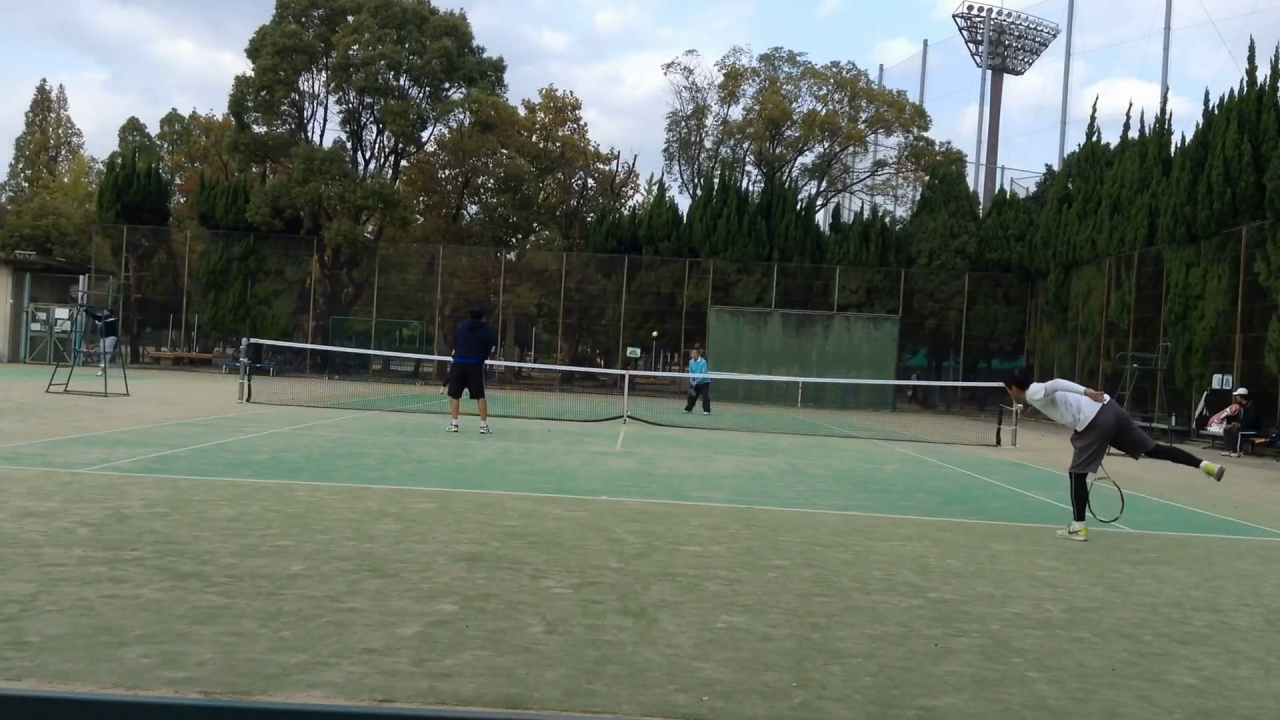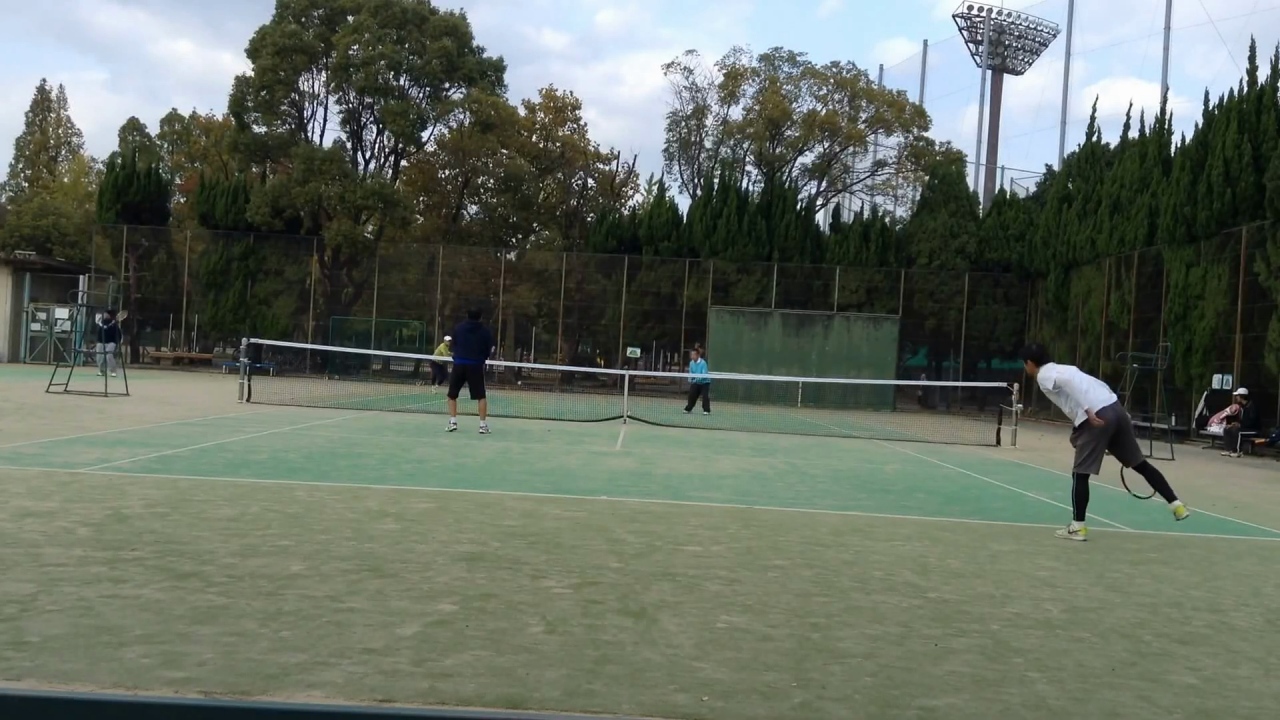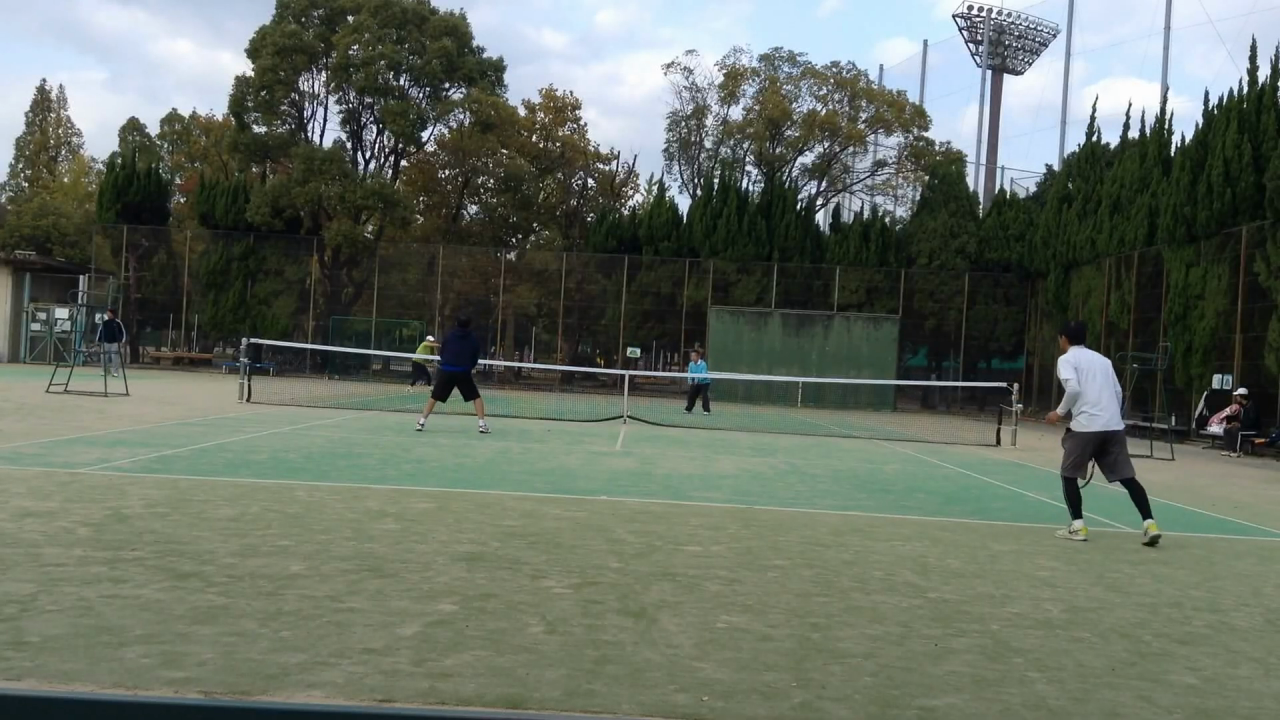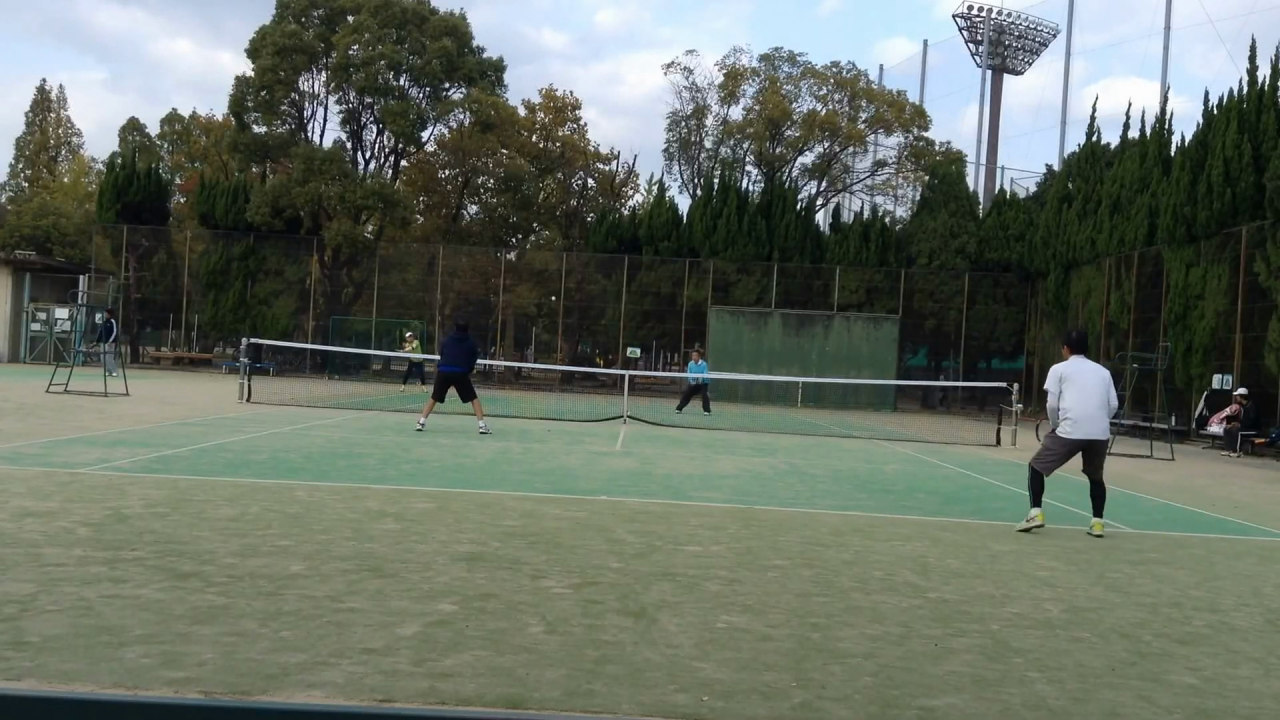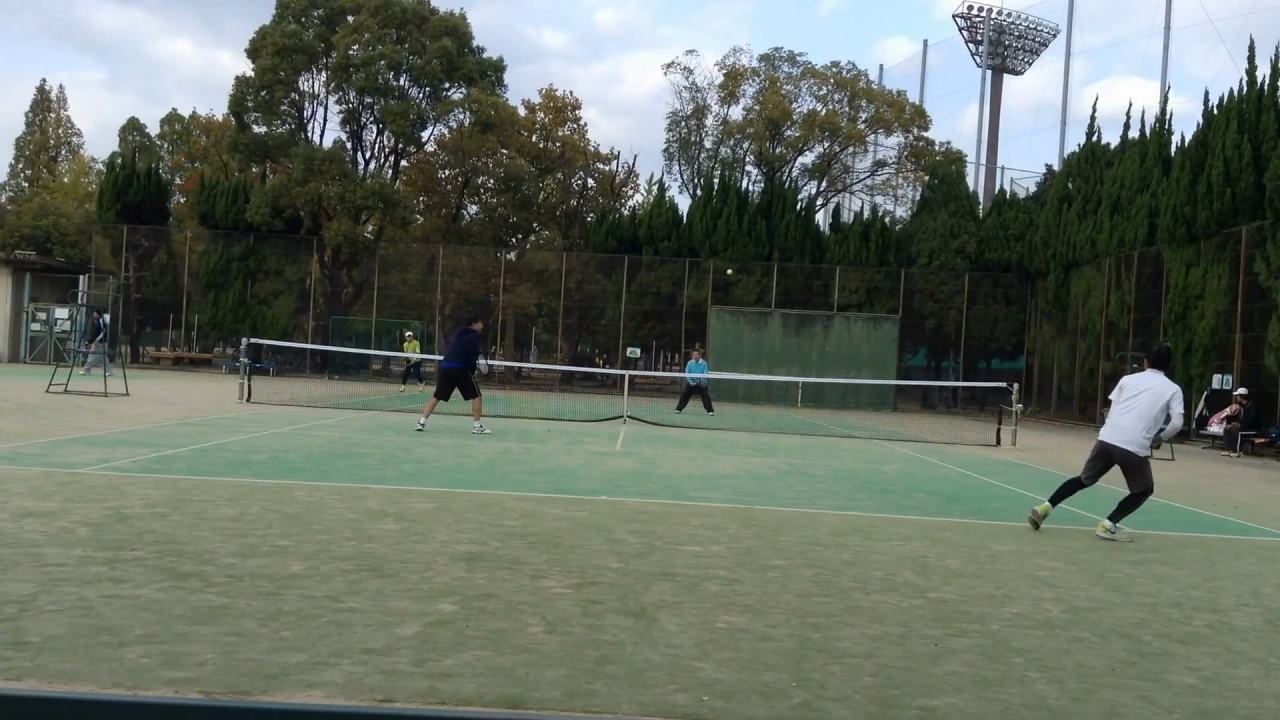
dt=0.4s
person 1, frame 1
left shoulder: (1034, 393)
right shoulder: (1040, 389)
left elbow: (1057, 384)
left wrist: (1086, 391)
left hip: (1095, 421)
right hip: (1110, 409)
left knee: (1077, 473)
right knee: (1153, 449)
left ankle: (1078, 527)
right ankle: (1205, 465)
person 1, frame 2
left shoulder: (1043, 376)
right shoulder: (1066, 368)
left elbow: (1067, 382)
right elbow: (1102, 386)
left wrist: (1088, 411)
left hip: (1095, 418)
right hip: (1114, 409)
left knee: (1081, 473)
right knee: (1140, 463)
left ankle: (1078, 527)
right ankle: (1176, 505)
person 1, frame 3
left shoulder: (1066, 359)
right shoulder: (1103, 360)
left elbow: (1073, 389)
right elbow: (1118, 392)
left wrist: (1060, 412)
left hip: (1085, 427)
right hip: (1114, 426)
left knee: (1069, 475)
right knee: (1127, 478)
left ankle: (1077, 526)
right ankle: (1150, 525)
person 1, frame 4
left shoulder: (1058, 369)
right shoulder: (1103, 371)
left elbow: (1052, 405)
right elbow: (1113, 405)
left wrist: (1054, 425)
left hip: (1069, 432)
right hip: (1099, 435)
left knee: (1036, 467)
right knee: (1095, 477)
left ankle: (1036, 514)
right ankle: (1097, 522)
person 1, frame 5
left shoulder: (1127, 380)
right shoulder: (1173, 389)
left elbow: (1113, 411)
right elbow: (1177, 422)
right wrist: (1161, 438)
left hip: (1107, 438)
right hip: (1134, 447)
left knee: (1083, 479)
right knee: (1143, 490)
left ankle: (1045, 508)
right ankle: (1109, 525)
